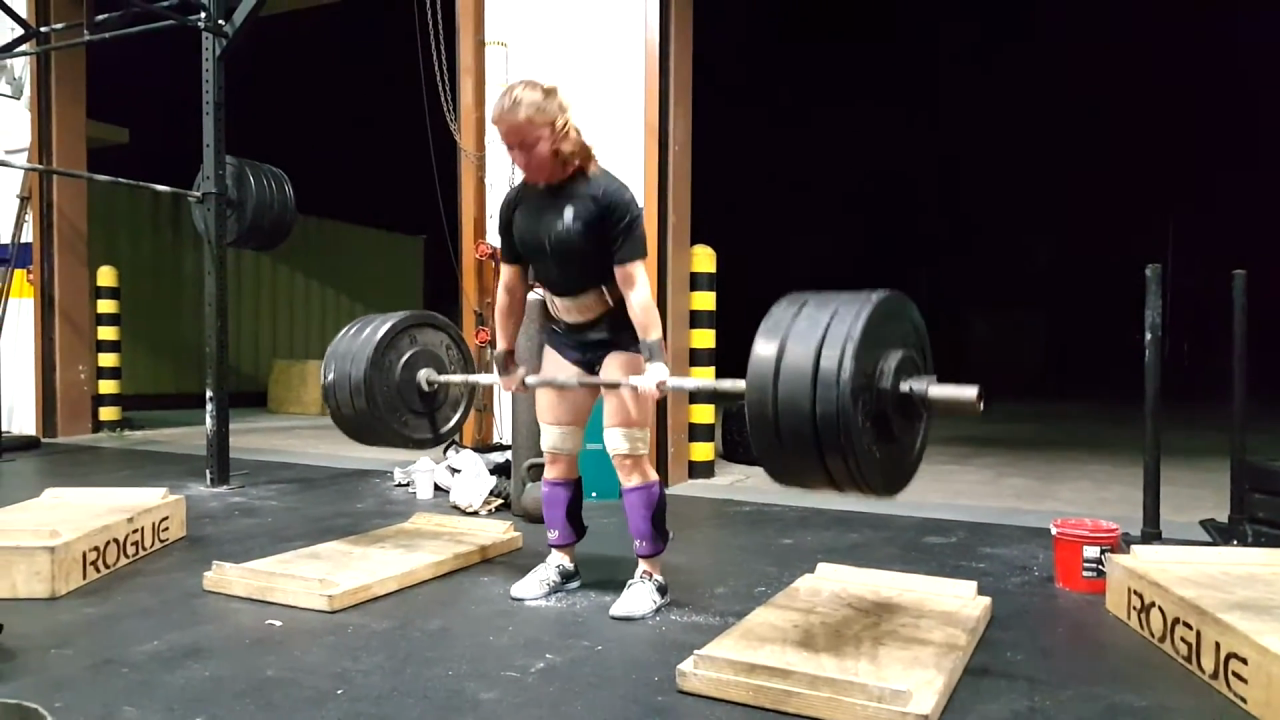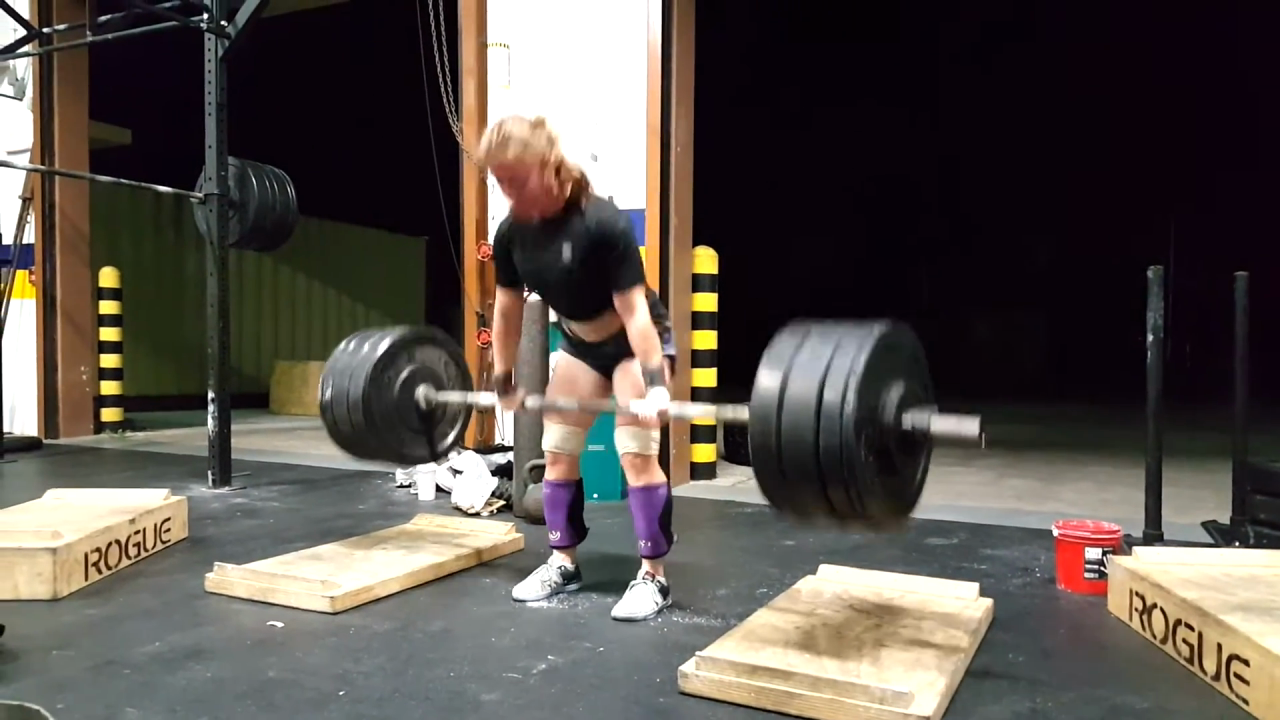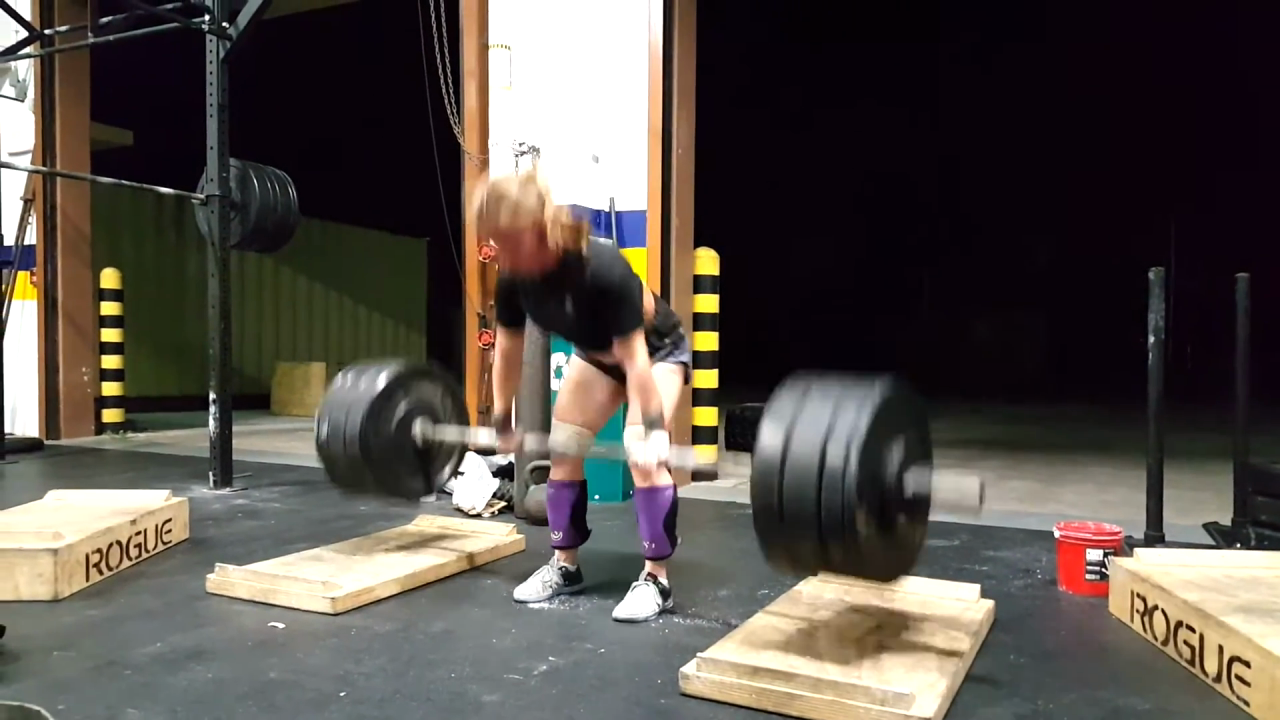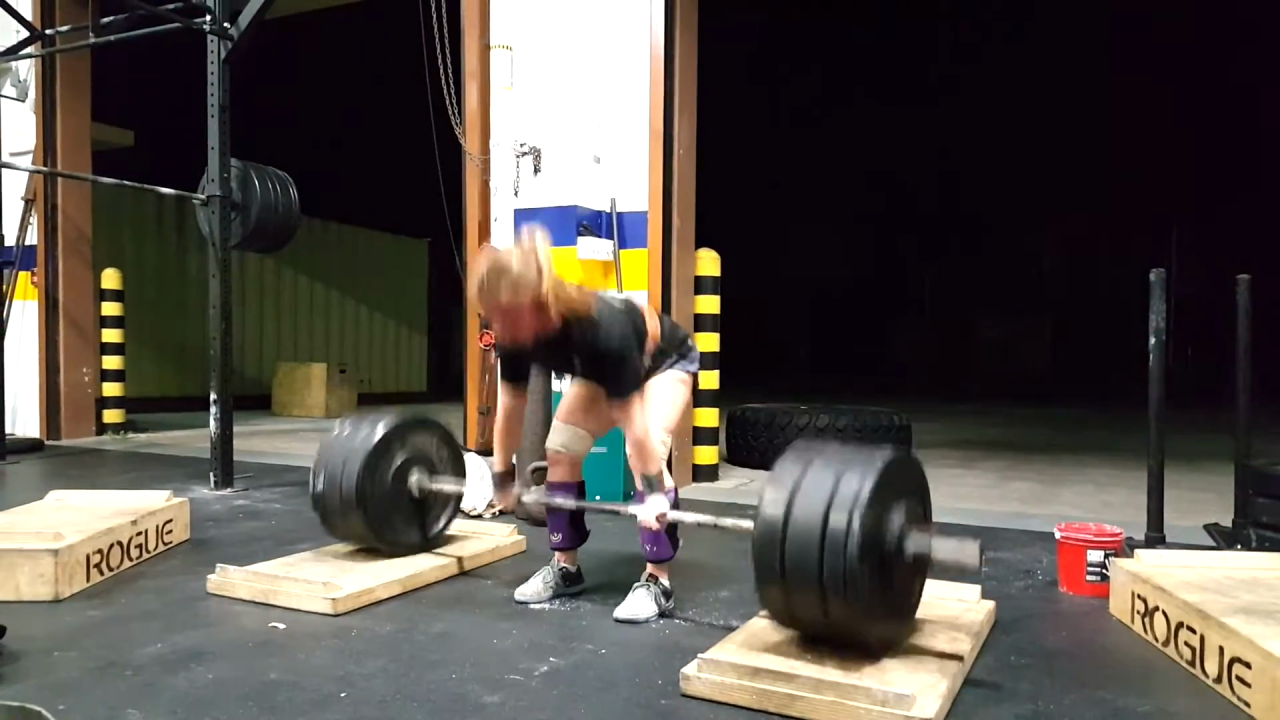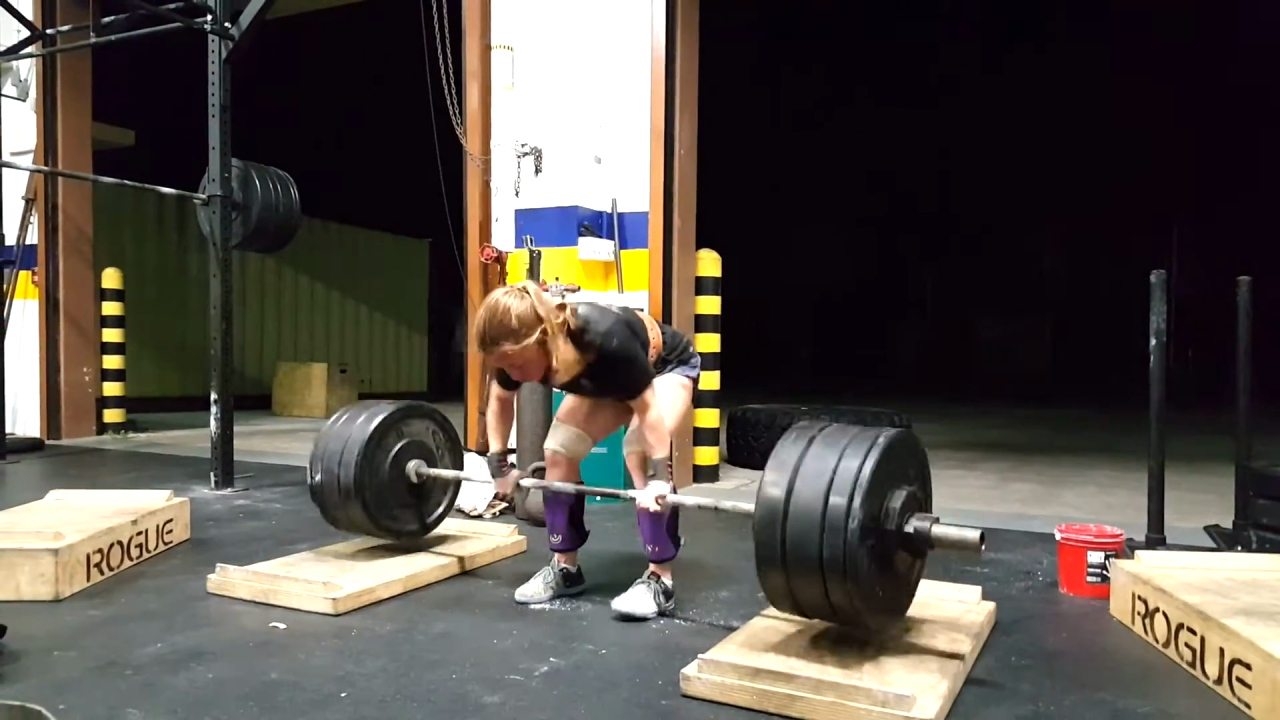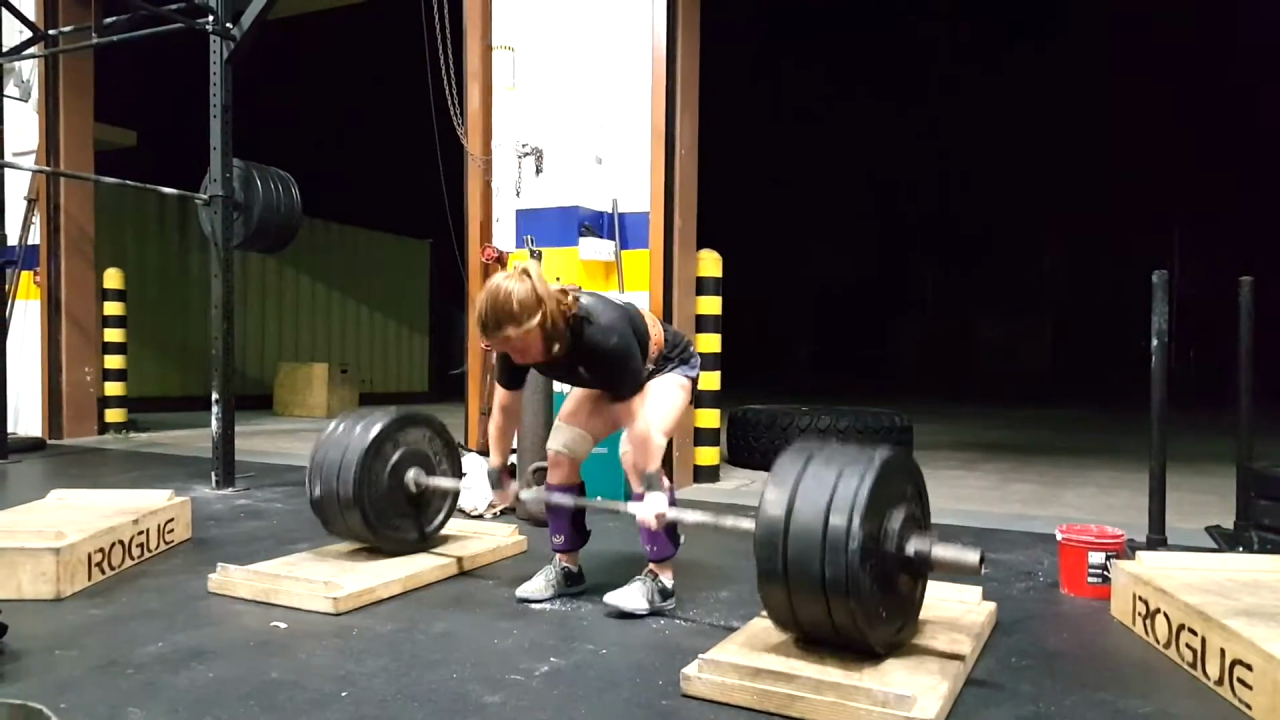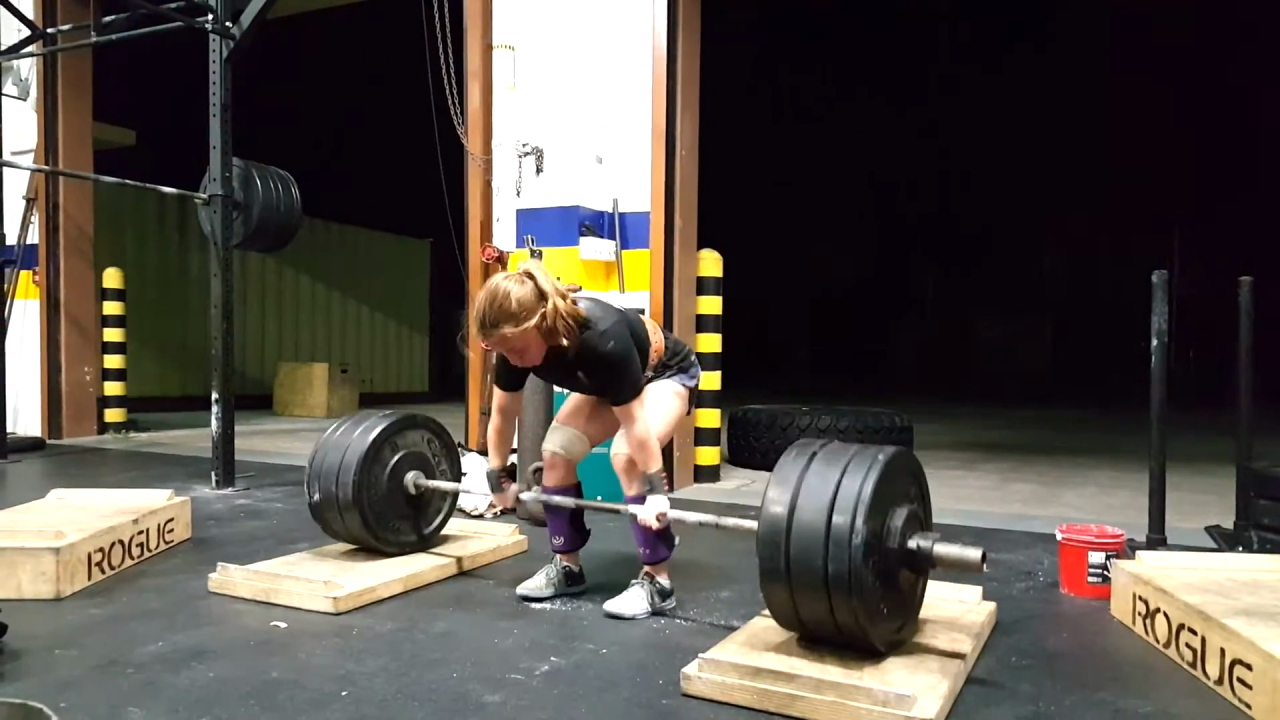
dt=0.1s
person 1, frame 1
left shoulder: (604, 195)
right shoulder: (516, 204)
left elbow: (634, 284)
right elbow: (511, 287)
left wrist: (652, 359)
right wrist: (505, 357)
left hip: (623, 337)
right hip: (566, 340)
left knee: (627, 453)
right knee: (556, 453)
left ankle: (651, 575)
right ankle: (561, 562)
person 1, frame 2
left shoulder: (601, 224)
right shoulder: (512, 234)
left elbow: (634, 310)
right elbow: (507, 311)
left wrist: (655, 384)
right wrist: (503, 379)
left hip: (633, 344)
right hip: (580, 346)
left knee: (636, 452)
right knee: (557, 453)
left ankle: (652, 577)
right ankle: (563, 563)
person 1, frame 3
left shoulder: (598, 271)
right shoulder: (511, 280)
left elbow: (634, 357)
right elbow: (508, 352)
left wrist: (654, 433)
right wrist: (503, 421)
left hip: (657, 350)
right hip: (597, 357)
left knee: (645, 451)
right knee: (562, 453)
left ankle: (656, 576)
right ankle: (564, 565)
person 1, frame 4
left shoulder: (602, 328)
right shoulder: (517, 335)
left elbow: (635, 415)
right elbow: (510, 407)
left wrist: (655, 489)
right wrist: (502, 475)
left hip: (665, 363)
right hip: (601, 377)
left knee: (644, 464)
right knee: (559, 450)
left ankle: (657, 580)
right ankle: (564, 566)
person 1, frame 5
left shoulder: (603, 340)
right shoulder: (516, 352)
left elbow: (646, 408)
right elbow: (500, 399)
left wrist: (657, 475)
right wrist: (497, 462)
left hip: (666, 367)
right hip: (607, 381)
left knee: (640, 454)
right knee: (558, 452)
left ankle: (660, 577)
right ankle: (565, 566)
person 1, frame 6
left shoulder: (603, 334)
right shoulder: (518, 339)
left elbow: (639, 416)
right elbow: (504, 409)
left wrist: (654, 489)
right wrist: (498, 475)
left hip: (665, 367)
right hip: (607, 378)
left knee: (636, 452)
right knee: (561, 451)
left ankle: (659, 577)
right ankle: (567, 565)
person 1, frame 7
left shoulder: (602, 338)
right shoulder: (516, 342)
left elbow: (635, 420)
right elbow: (502, 412)
left wrist: (656, 491)
right wrist: (497, 476)
left hip: (665, 373)
right hip: (603, 384)
left knee: (627, 455)
right knee: (556, 452)
left ankle: (655, 580)
right ankle: (567, 565)
